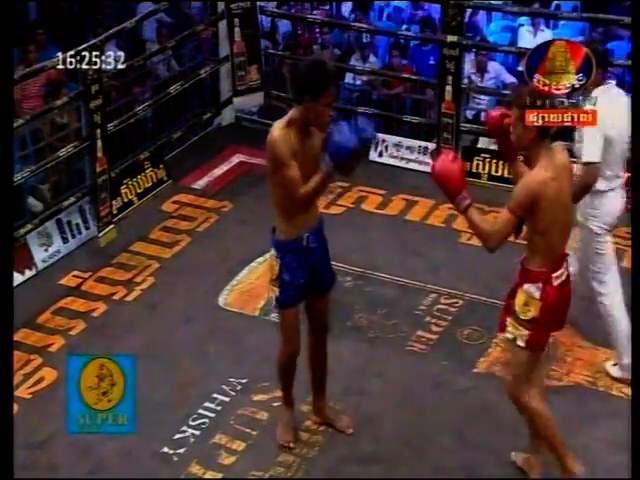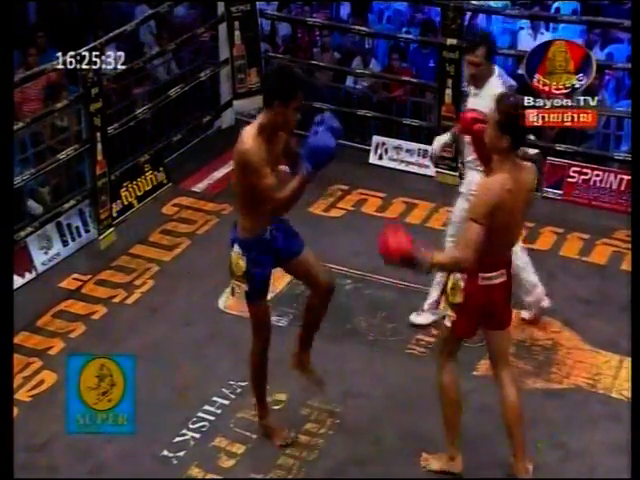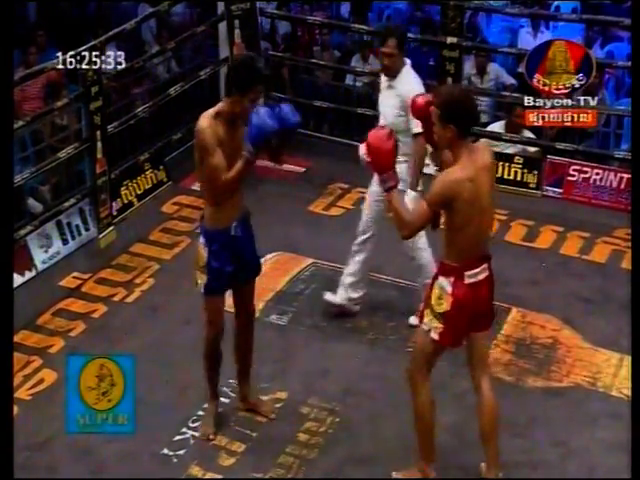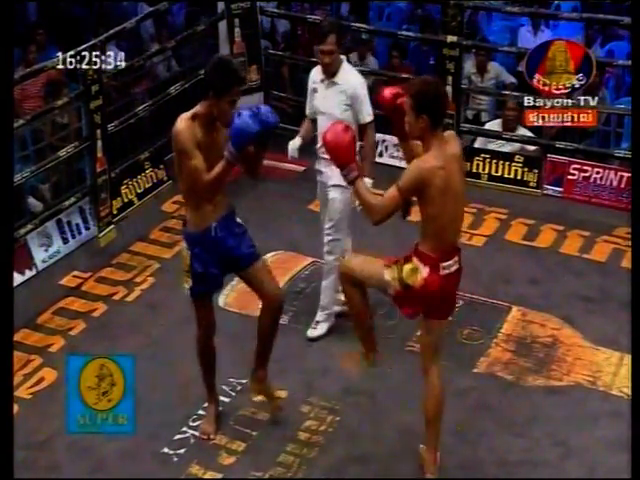
dt=0.7s
person 1, frame 1
left shoulder: (535, 183)
right shoulder: (560, 156)
left elbow: (492, 239)
left wrist: (460, 198)
right wrist: (507, 149)
left hip: (538, 288)
right hip: (557, 279)
left knee: (520, 389)
right knee: (531, 372)
person 1, frame 2
left shoulder: (490, 189)
right shoulder: (528, 173)
left elbow: (465, 258)
left wrist: (417, 255)
right wrist: (480, 147)
left hip: (471, 281)
right hip: (501, 279)
left knee: (447, 360)
right knee: (503, 370)
person 1, frame 3
left shoulder: (450, 180)
right shoulder: (485, 153)
left elbow: (407, 228)
left wrist: (387, 177)
right wrist: (432, 134)
left hip: (454, 284)
right hip: (482, 276)
left knee: (418, 373)
right knee: (481, 376)
person 1, frame 4
left shoulder: (423, 168)
right shoulder: (452, 143)
left elbow: (376, 213)
left wrist: (349, 170)
right wrist: (399, 128)
left hip: (425, 270)
right hip: (451, 267)
left knee: (347, 267)
right knee: (431, 364)
left ankle: (368, 352)
person 2, frame 1
left shoulder: (319, 127)
right shoulder: (279, 137)
left elbow: (346, 171)
right elbow: (300, 198)
left wrist: (354, 146)
right wrist: (332, 160)
left hip: (316, 237)
right hip: (289, 246)
left knee: (320, 328)
right knee: (291, 341)
left ankle: (321, 406)
right ankle: (287, 409)
person 2, frame 2
left shoulder: (280, 133)
right shoulder: (251, 147)
left elbow: (297, 167)
right elbow: (280, 200)
left wrist: (315, 150)
right wrist: (311, 167)
left hip: (275, 227)
right hip: (251, 241)
left knee: (324, 283)
right knee: (262, 331)
left ankle: (302, 353)
right ankle: (263, 415)
person 2, frame 3
left shoulder: (248, 120)
right shoulder: (207, 126)
right elbow: (223, 186)
left wrist: (278, 134)
right wrist: (250, 150)
left hip: (242, 226)
right hip: (216, 234)
left knee: (247, 317)
right knee: (215, 328)
left ankle: (245, 392)
right ankle: (212, 403)
person 2, frame 4
left shoulder: (228, 122)
right shoulder: (185, 129)
left elbow: (253, 171)
right elbow: (204, 187)
left wrist: (258, 142)
right wrist: (231, 153)
left hip: (229, 224)
right hip: (200, 235)
left knee: (274, 298)
right knee: (207, 327)
left ankle: (259, 375)
right ankle: (212, 402)
person 3, frame 1
left shoulder: (593, 112)
right shoulder: (620, 98)
left elbow: (589, 176)
left hip: (597, 201)
right hip: (614, 192)
left knee: (605, 281)
right knee: (578, 254)
left ankle: (627, 362)
person 3, frame 2
left shoulder: (495, 97)
right shoulder: (475, 86)
right wrist: (448, 136)
left hip: (482, 181)
right hip: (475, 175)
left knee: (454, 244)
left ankle: (433, 307)
right ankle: (535, 298)
person 3, frame 3
left shoulder: (411, 88)
right shoulder: (385, 78)
left elbow: (420, 141)
left wrist: (412, 189)
left hip: (403, 171)
left knee: (414, 241)
right knee: (365, 232)
right ankle: (348, 295)
person 3, frame 4
left shoulder: (354, 82)
right shoulder: (314, 76)
left elbow: (368, 133)
left wrist: (367, 178)
right wrist: (299, 139)
left hip: (344, 171)
right hip: (322, 165)
left knee: (333, 243)
right knee: (337, 239)
left ankle: (326, 313)
right ankle: (344, 298)
